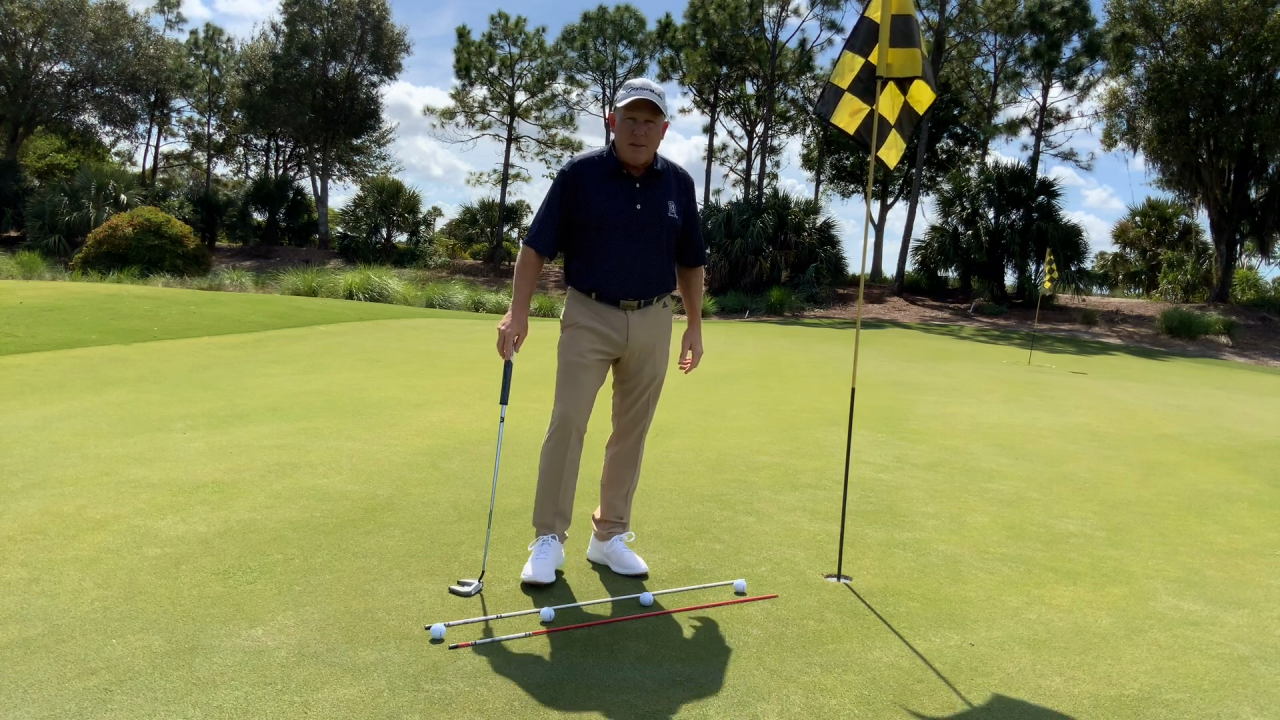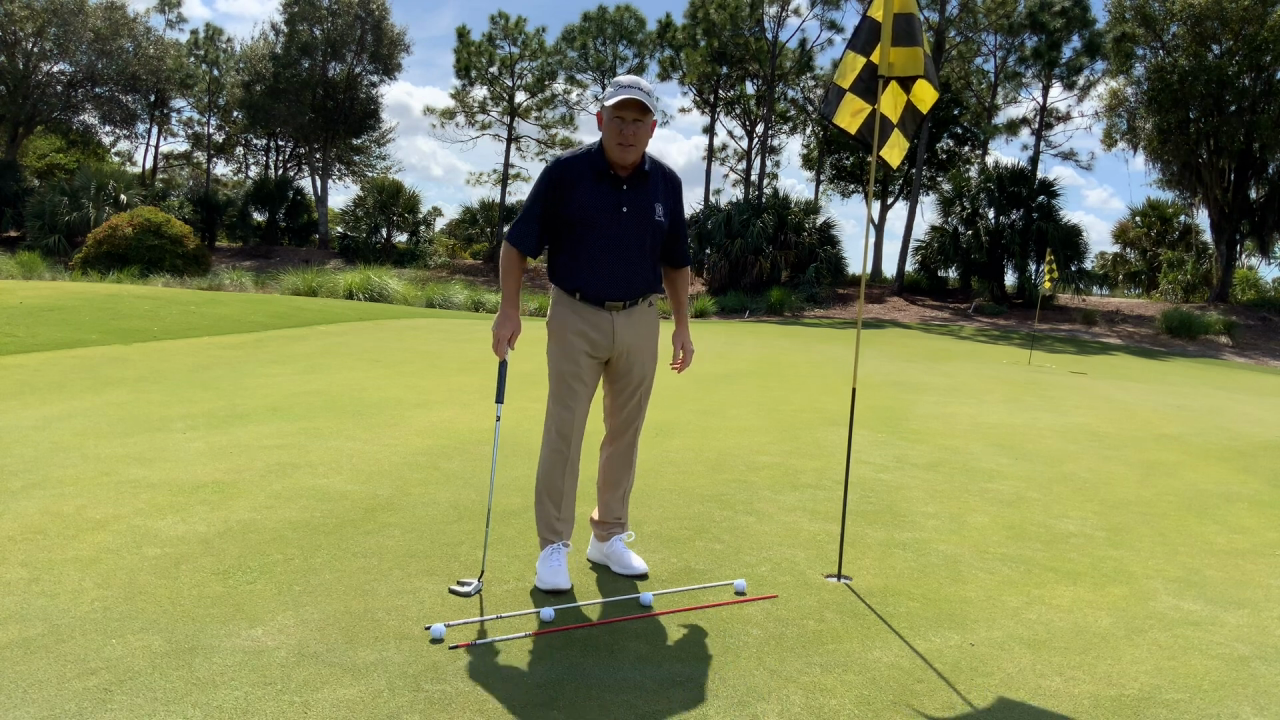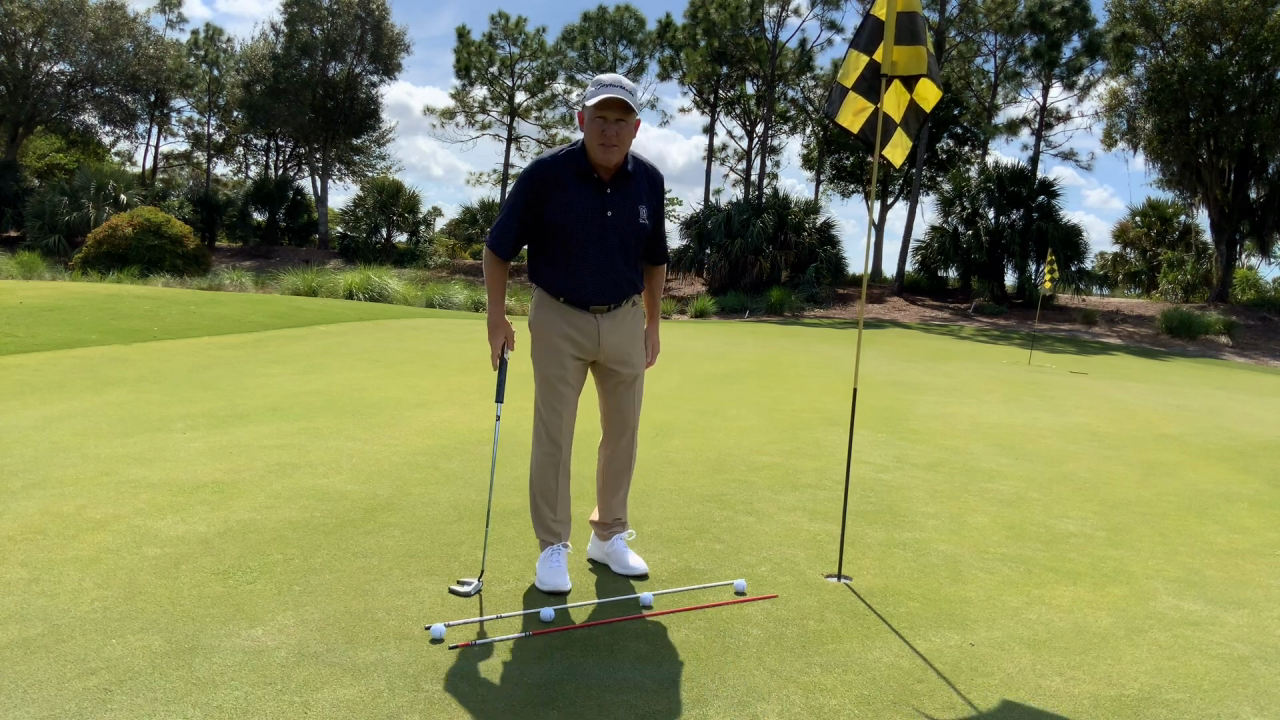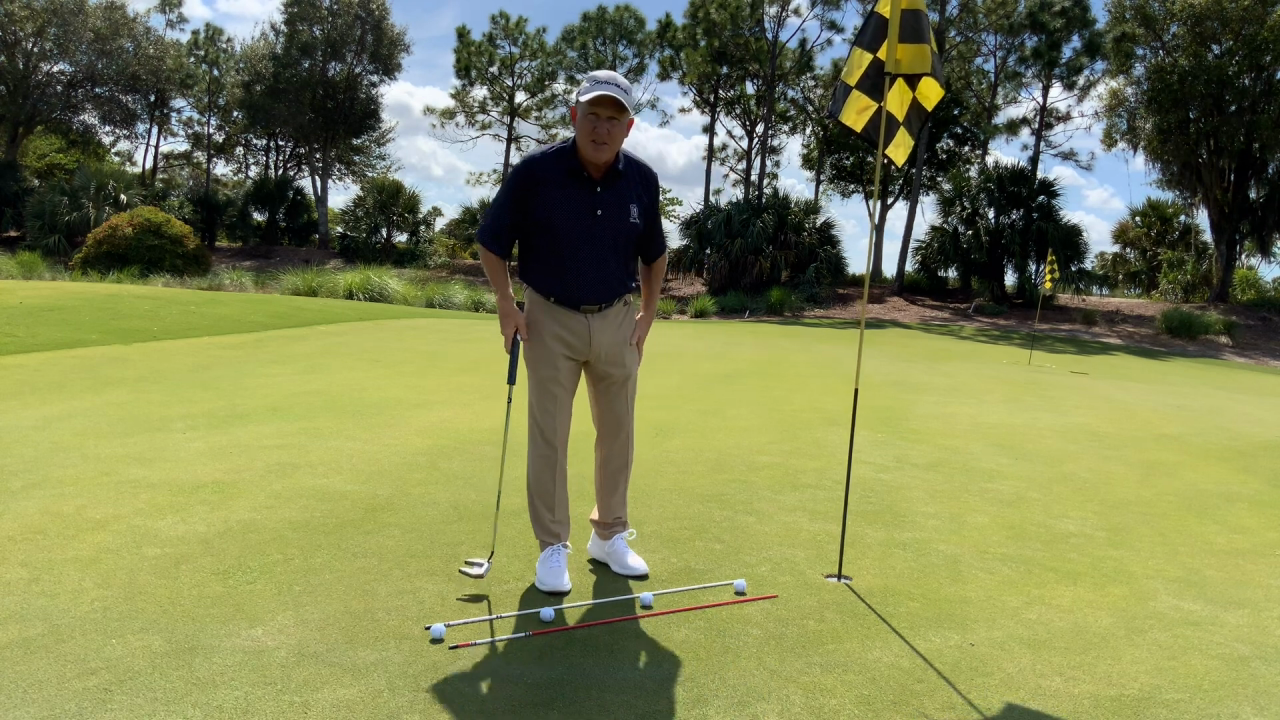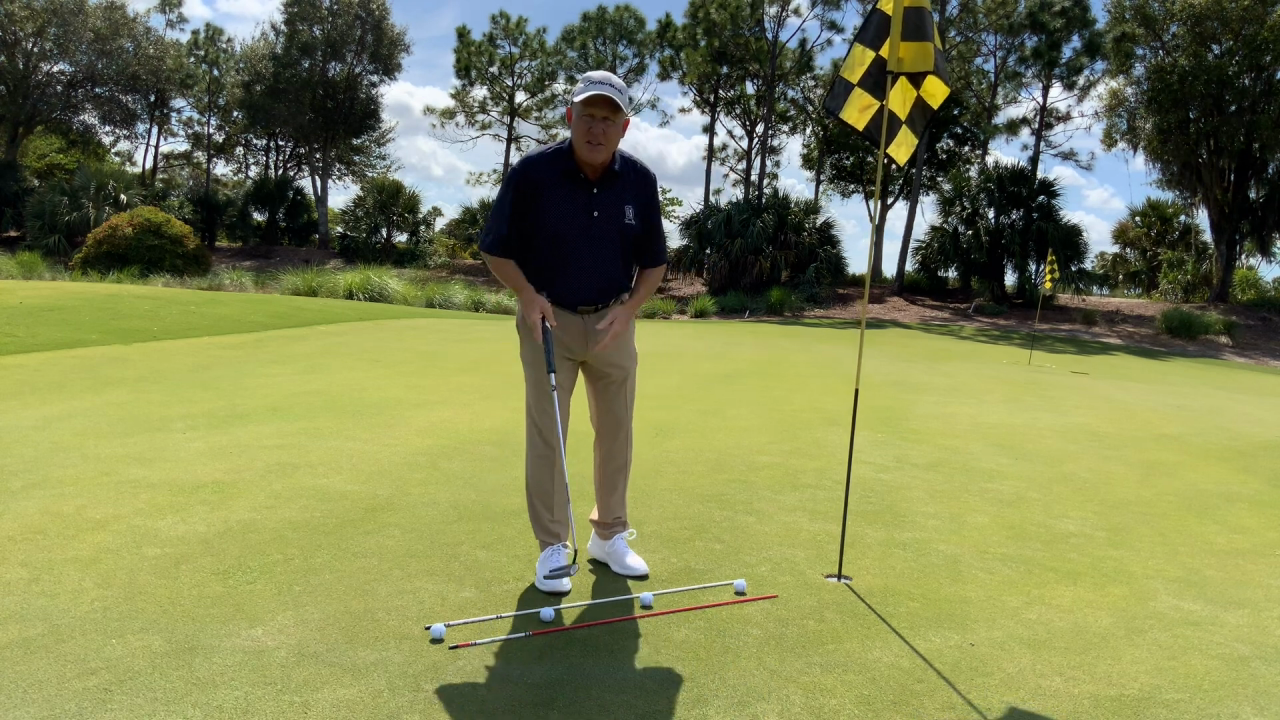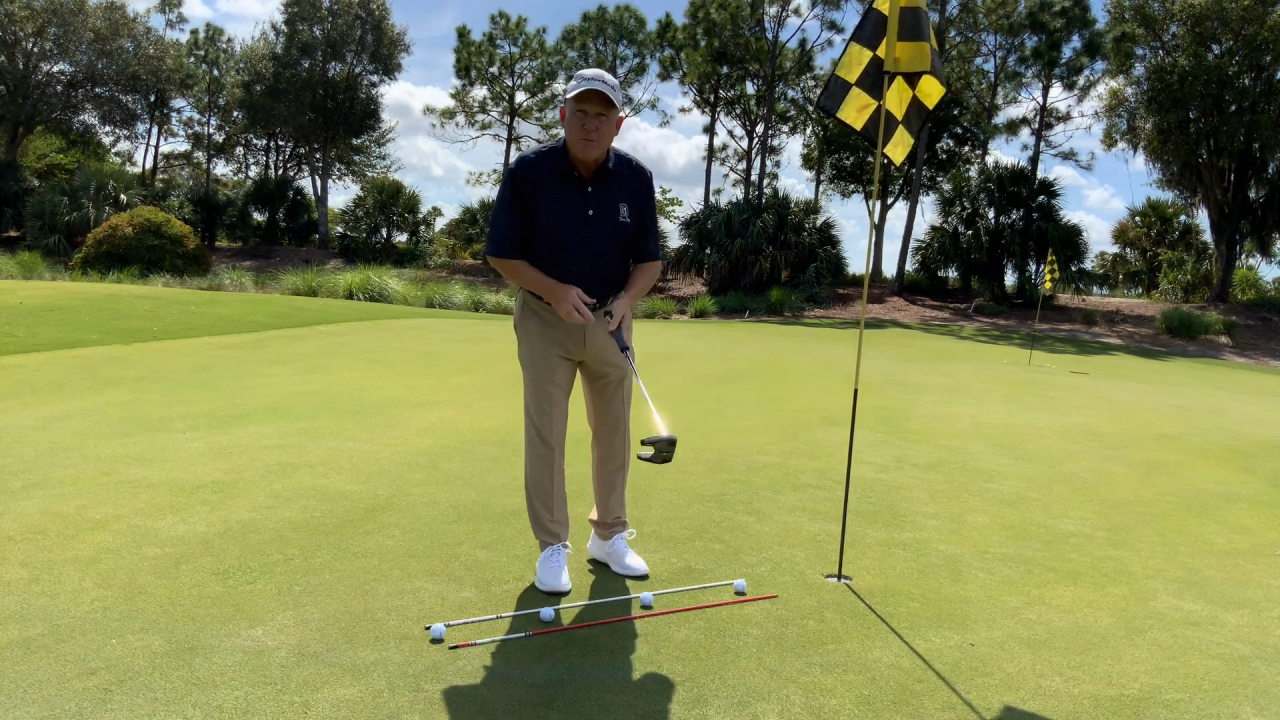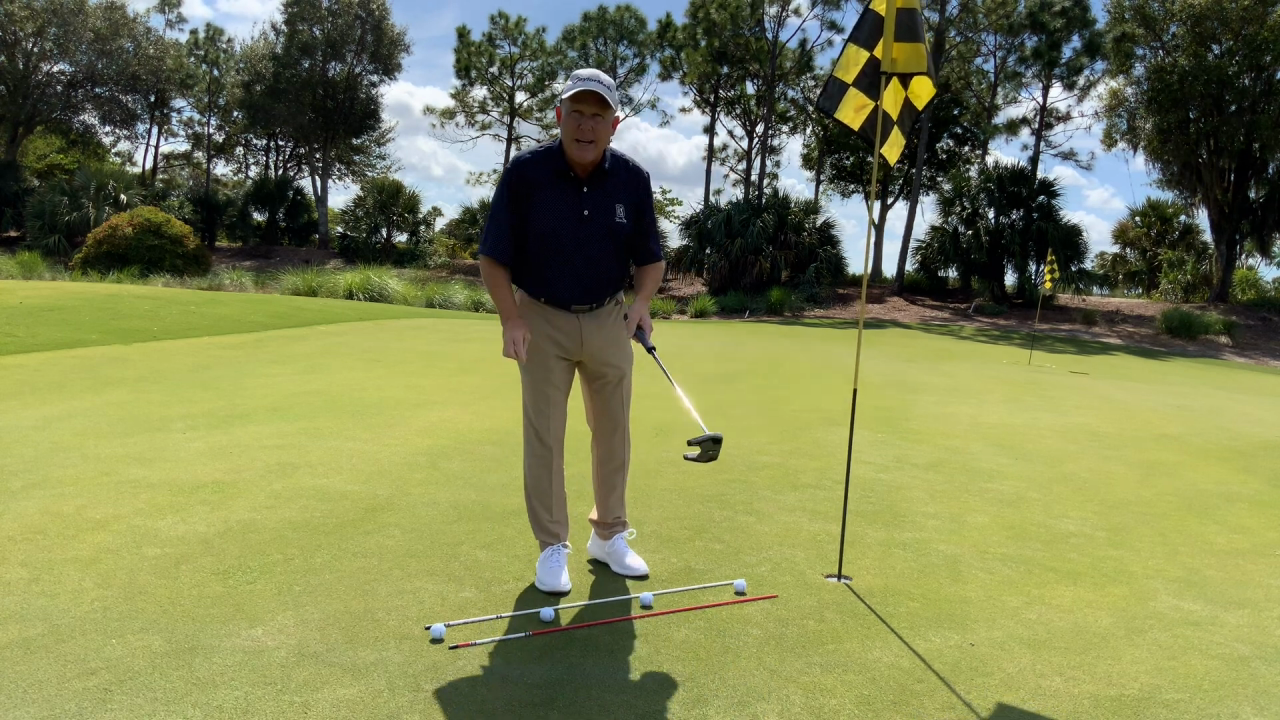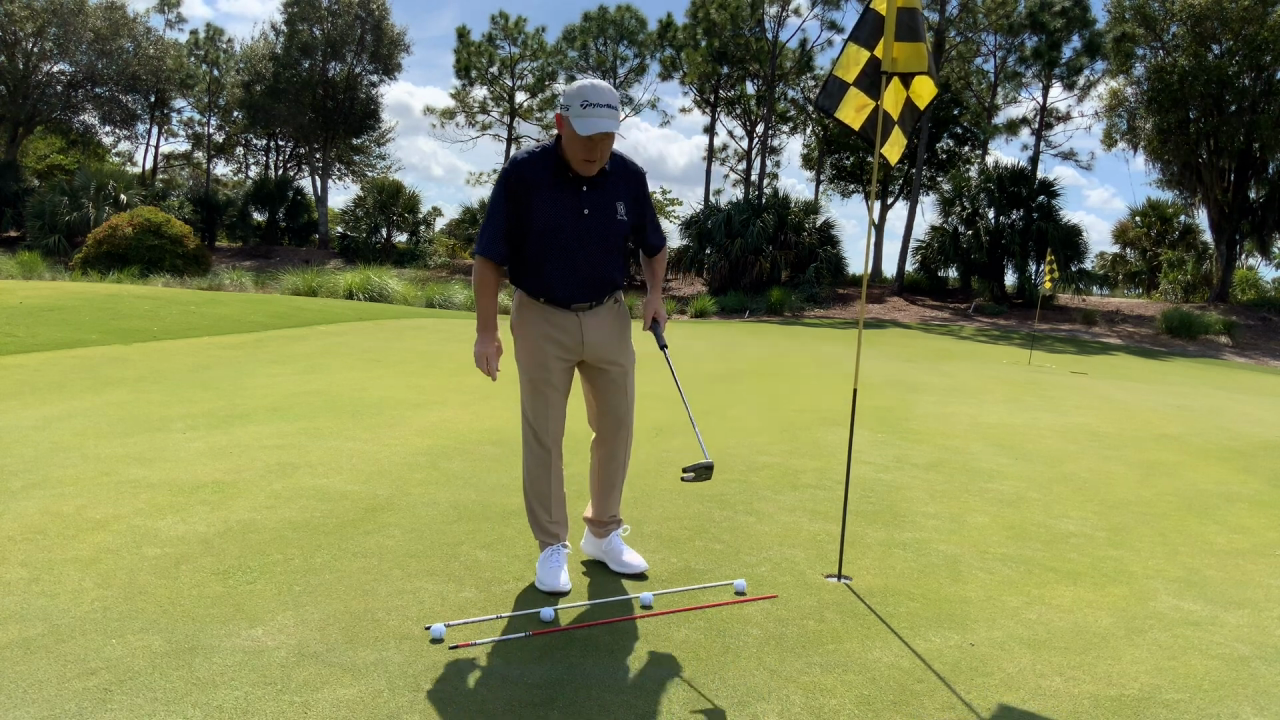
dt=0.3s
person 1, frame 1
left shoulder: (679, 182)
right shoulder: (578, 174)
left elbow: (690, 261)
right elbow: (536, 246)
left wrist: (694, 326)
right wrist: (518, 311)
left hip: (652, 321)
right hip: (589, 317)
left knee: (631, 432)
right knee: (566, 423)
left ankle: (610, 536)
right ankle: (548, 538)
person 1, frame 2
left shoulder: (666, 182)
right shoulder: (564, 172)
left elbow: (676, 261)
right elbow: (517, 244)
left wrist: (682, 326)
right wrist: (509, 310)
left hip: (639, 320)
right hip: (576, 317)
left knee: (624, 433)
right knee: (563, 431)
left ankle: (609, 536)
right ankle: (554, 545)
person 1, frame 3
left shoulder: (649, 180)
right shoulder: (544, 174)
left elbow: (654, 258)
right elbow: (499, 248)
left wrist: (653, 322)
right wrist: (496, 317)
left hip: (623, 320)
right hip: (558, 319)
left knee: (621, 431)
right knee: (554, 434)
left ankle: (609, 535)
right ankle: (553, 547)
person 1, frame 4
left shoulder: (642, 179)
right shoulder: (534, 171)
left elbow: (653, 253)
right elbow: (491, 241)
left wrist: (648, 314)
right wrist: (505, 303)
left hip: (616, 320)
right hip: (550, 320)
left knee: (617, 432)
right knee: (549, 436)
left ankle: (609, 535)
right ankle: (552, 547)
person 1, frame 5
left shoulder: (641, 180)
right shoulder: (531, 172)
left elbow: (653, 261)
right elbow: (495, 248)
left wrist: (626, 310)
right wrist: (526, 294)
left hip: (611, 321)
right hip: (548, 319)
left knee: (615, 431)
right knee: (547, 435)
left ankle: (611, 535)
right ankle: (552, 546)
person 1, frame 6
left shoulder: (636, 178)
right shoulder: (527, 171)
left elbow: (649, 258)
right elbow: (501, 254)
left wrist: (627, 299)
right wrist: (553, 290)
left hip: (609, 320)
right hip: (545, 319)
left knee: (613, 431)
right knee: (545, 435)
left ankle: (609, 535)
right ankle: (552, 547)
person 1, frame 7
left shoulder: (633, 179)
right shoulder: (524, 172)
left elbow: (650, 257)
right elbow: (494, 256)
left wrist: (642, 303)
right wrist: (510, 320)
left hip: (607, 319)
right hip: (541, 320)
left knee: (613, 431)
right knee: (545, 437)
left ankle: (609, 534)
right ankle: (552, 547)
person 1, frame 8
left shoulder: (629, 176)
right shoulder: (522, 172)
left elbow: (652, 243)
right elbow: (489, 256)
left wrist: (655, 293)
right wrist: (487, 330)
left hip: (608, 317)
right hip: (542, 319)
left knee: (615, 427)
right knee: (543, 436)
left ankle: (604, 532)
right ankle: (551, 547)
